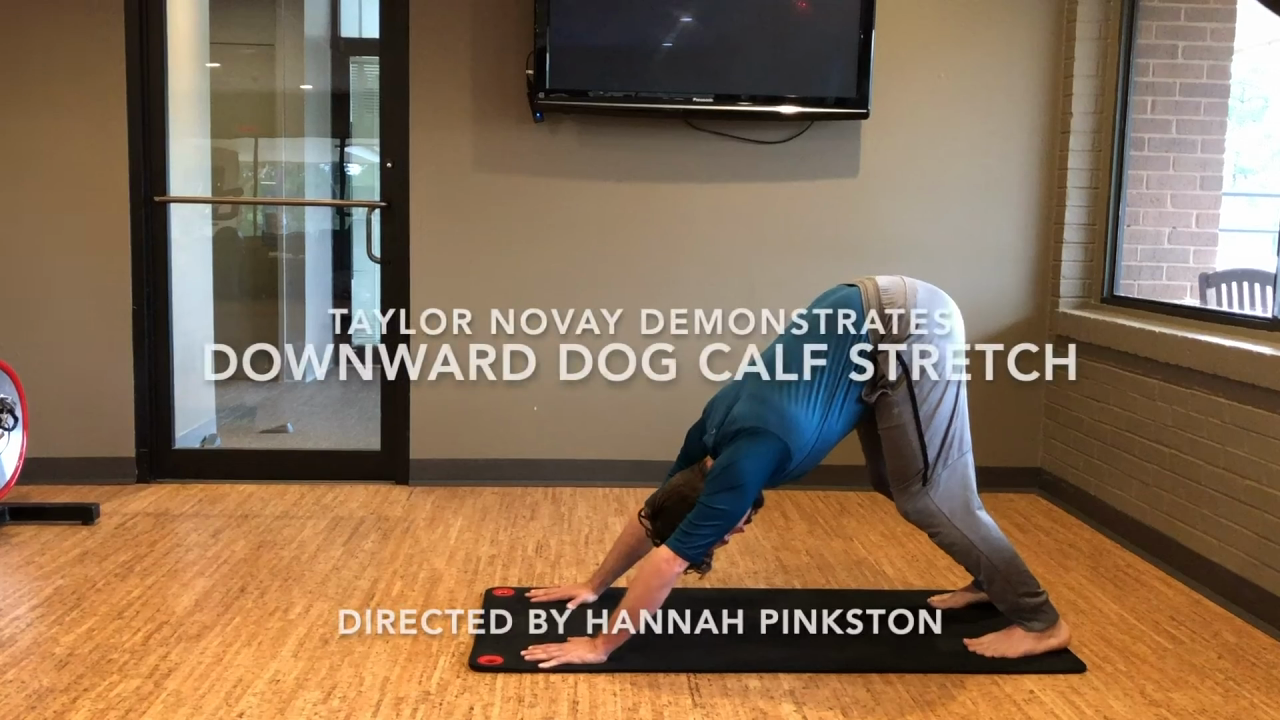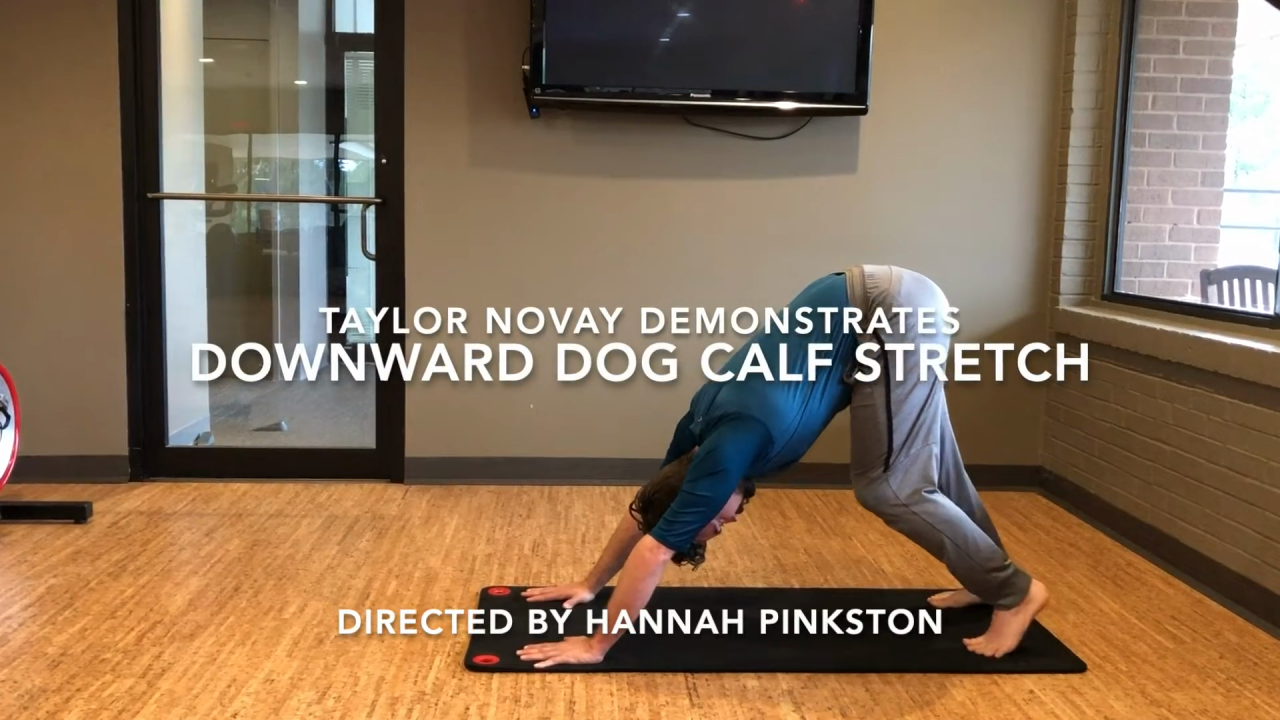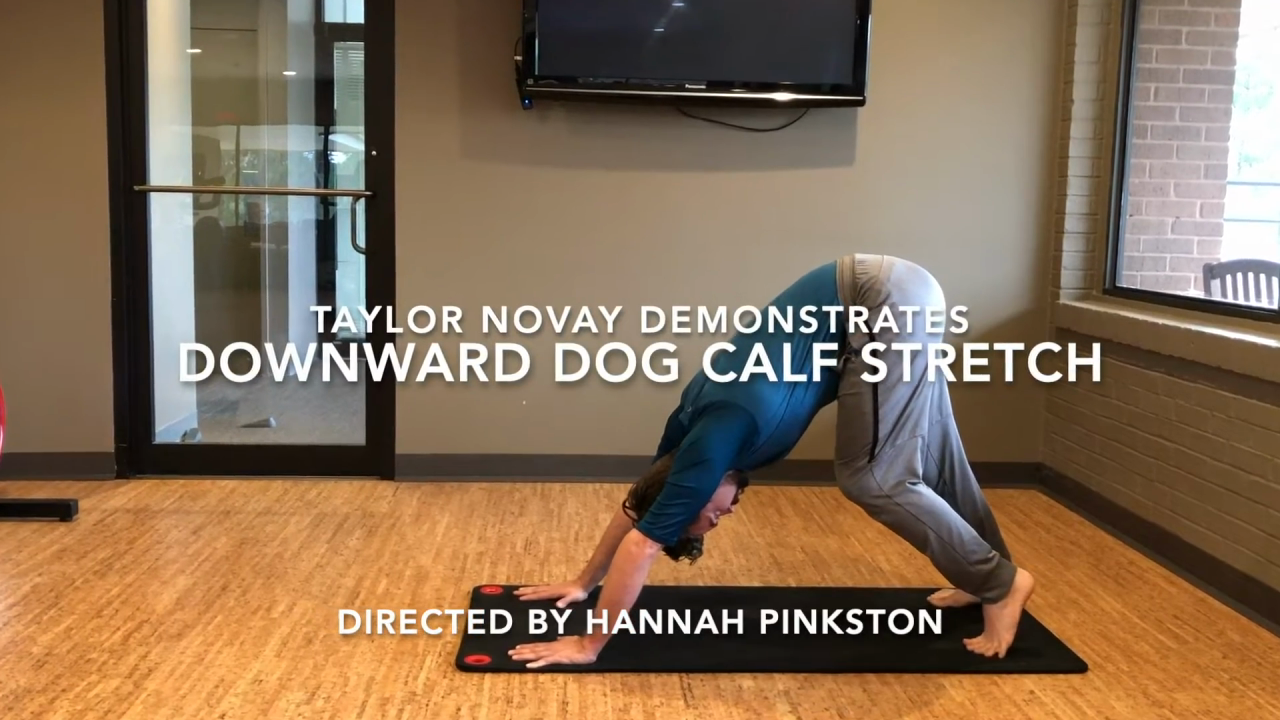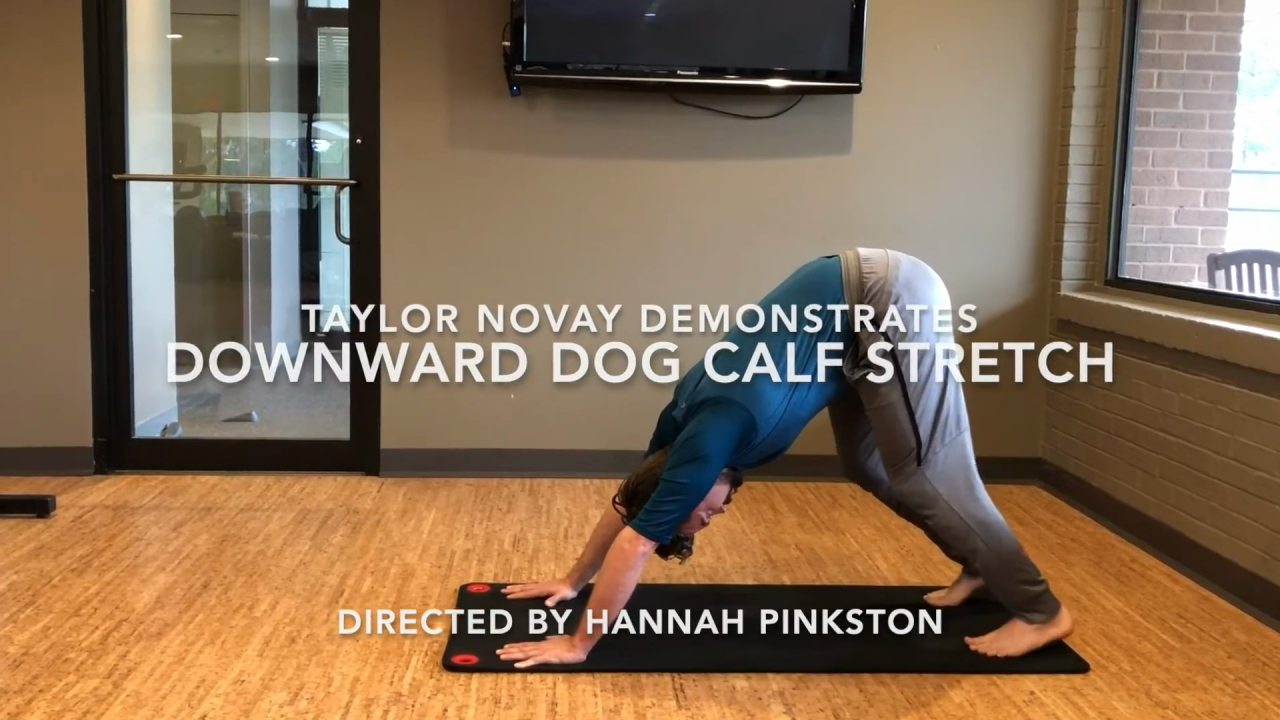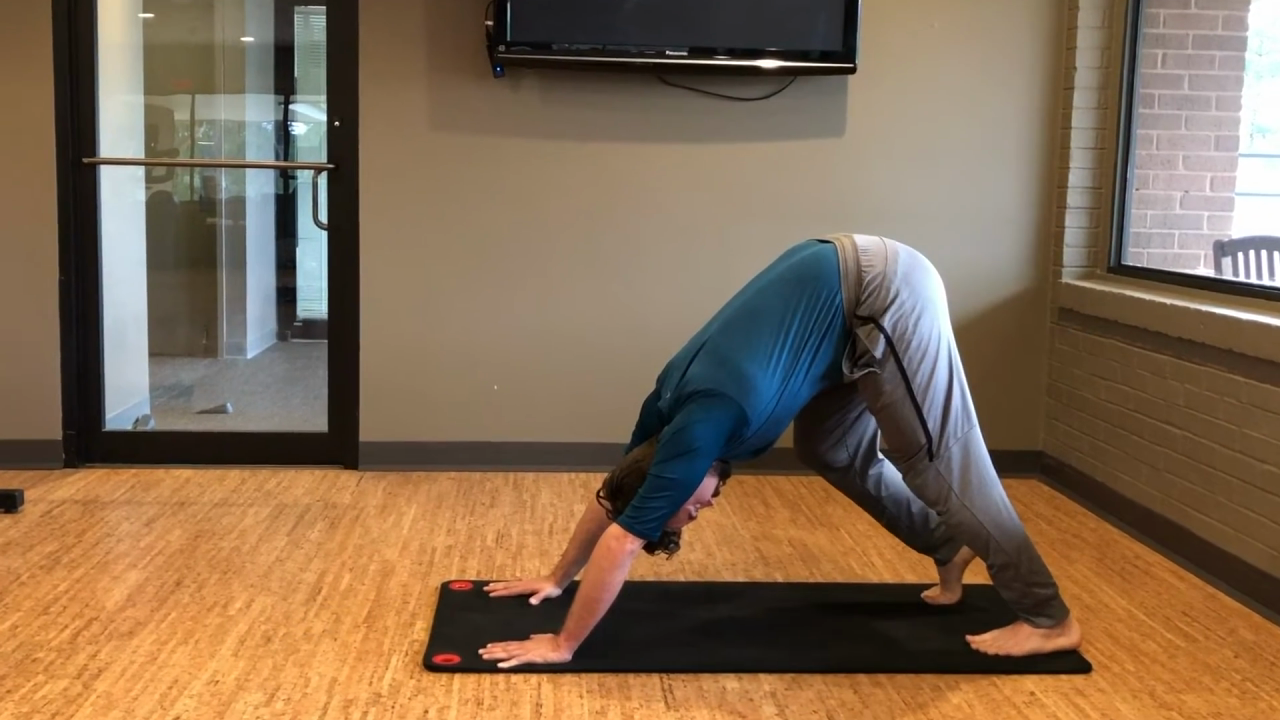
dt=1s
person 1, frame 1
left shoulder: (745, 462)
right shoulder: (711, 433)
left elbow: (668, 561)
right elbow: (654, 513)
left wrist: (601, 645)
right wrist: (593, 585)
left hip: (908, 327)
right hip: (879, 315)
left knee: (928, 496)
right knee: (895, 482)
left ankle: (1038, 621)
right ankle: (992, 581)
person 1, frame 2
left shoulder: (727, 450)
right shoulder: (701, 426)
left elbow: (653, 550)
right elbow: (645, 509)
left wrist: (597, 645)
right wrist: (590, 584)
left hip: (894, 311)
right hip: (880, 305)
left knee: (888, 487)
right knee: (931, 468)
left ankle: (1014, 593)
right ankle: (988, 577)
person 1, frame 3
left shoulder: (712, 445)
right shoulder: (692, 421)
left elbow: (640, 544)
right elbow: (637, 505)
left wrist: (589, 645)
right wrist: (584, 583)
left hip: (886, 300)
right hip: (891, 295)
left knee: (873, 478)
right knee: (932, 462)
left ankle: (1000, 583)
right ankle: (984, 575)
person 1, frame 4
left shoulder: (710, 438)
right shoulder: (685, 416)
left elbow: (634, 543)
right elbow: (628, 502)
left wrist: (579, 643)
right wrist: (573, 581)
left hip: (891, 300)
right hip: (865, 296)
left knee: (924, 477)
right knee: (869, 466)
left ankle: (1039, 610)
right ankle: (982, 564)
person 1, frame 5
left shoulder: (699, 428)
right shoulder: (669, 404)
left elbow: (622, 541)
right elbow: (612, 493)
left wrist: (563, 644)
right wrist: (556, 578)
left hip: (883, 293)
right hip: (847, 280)
left knee: (937, 463)
right knee: (832, 454)
left ankle: (1047, 618)
right ankle: (949, 547)
